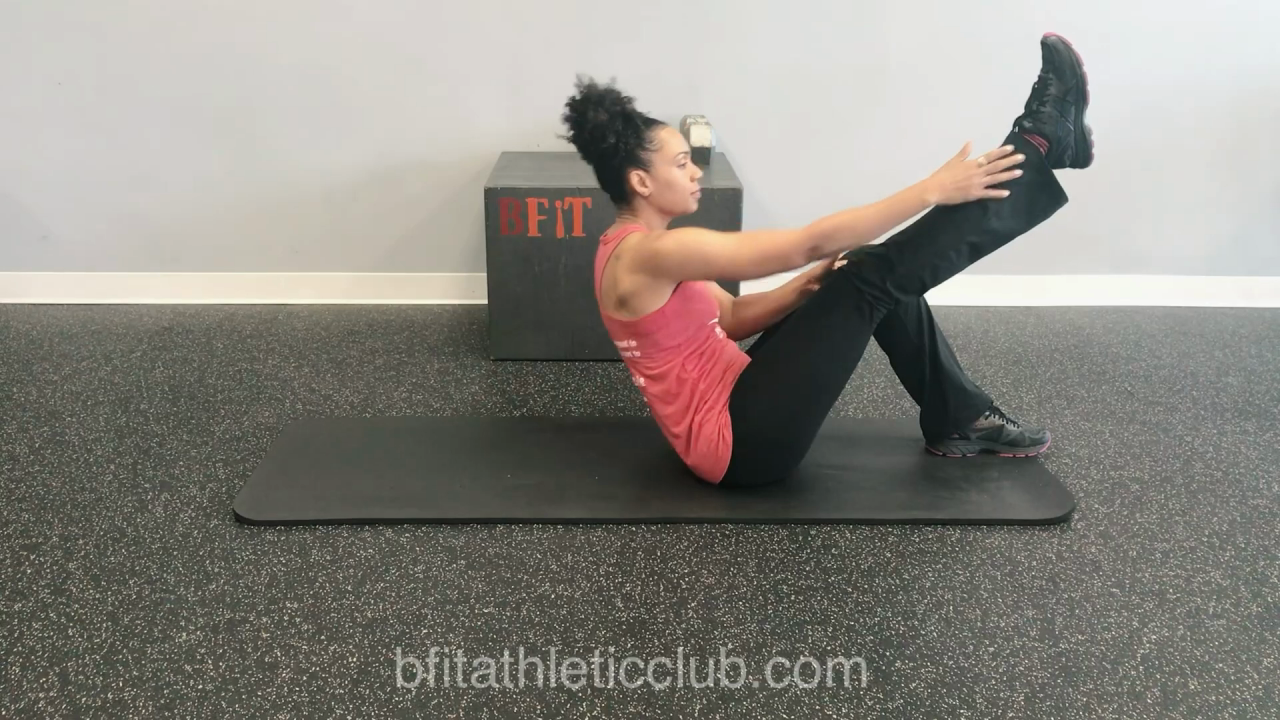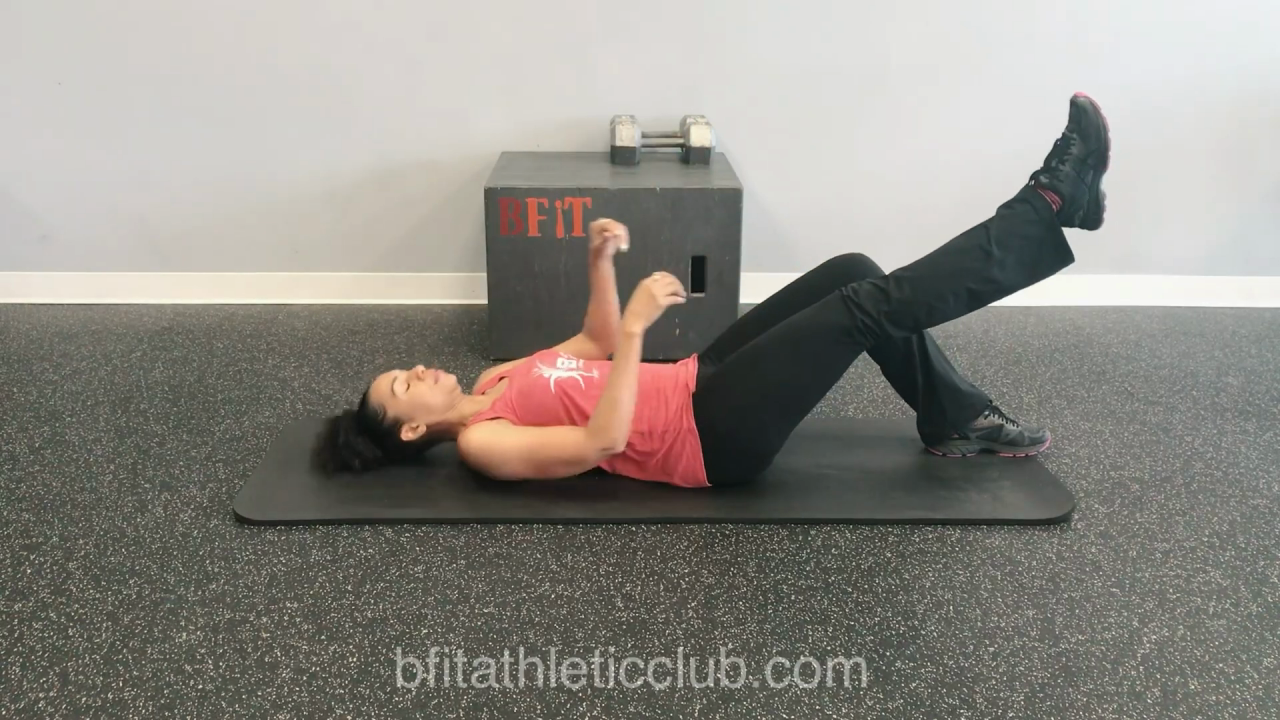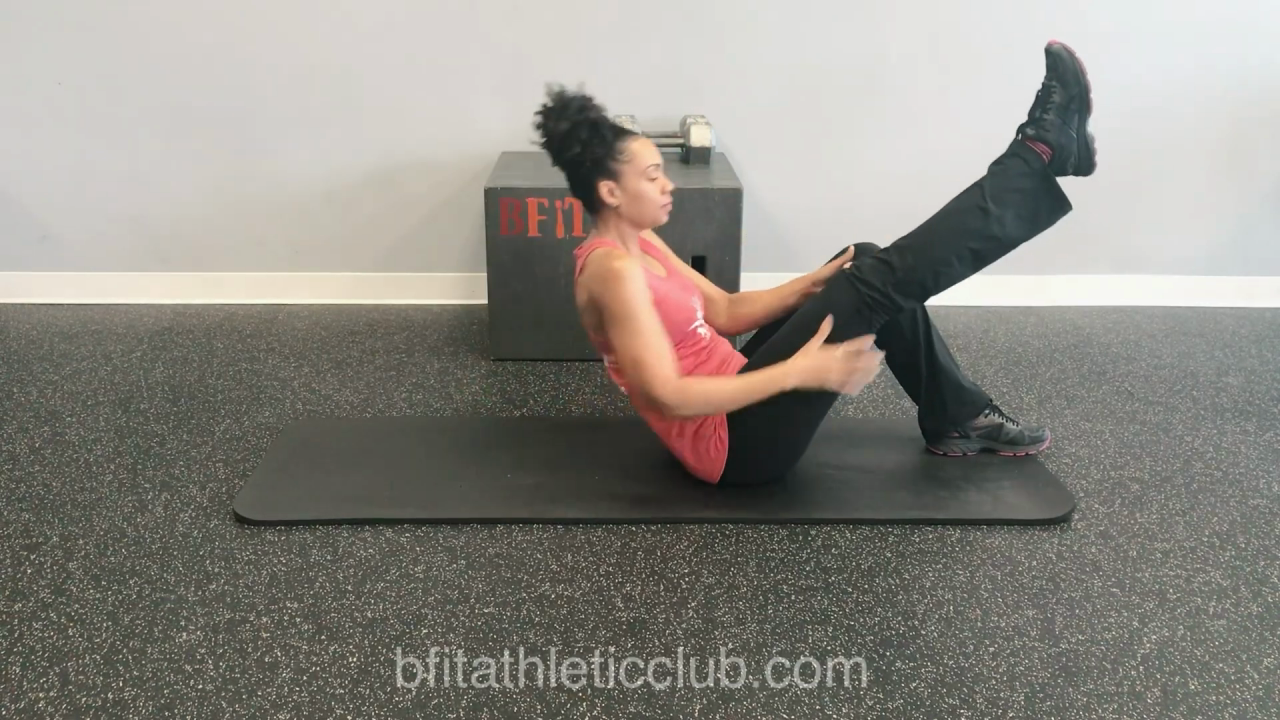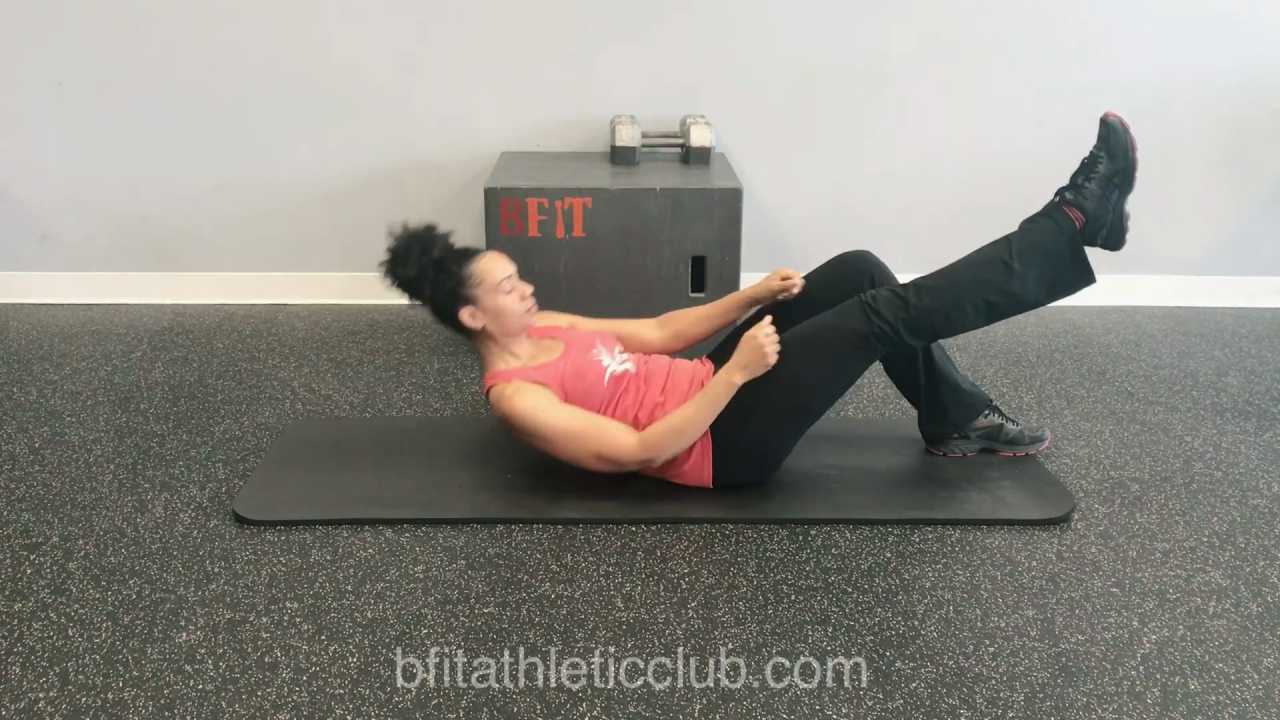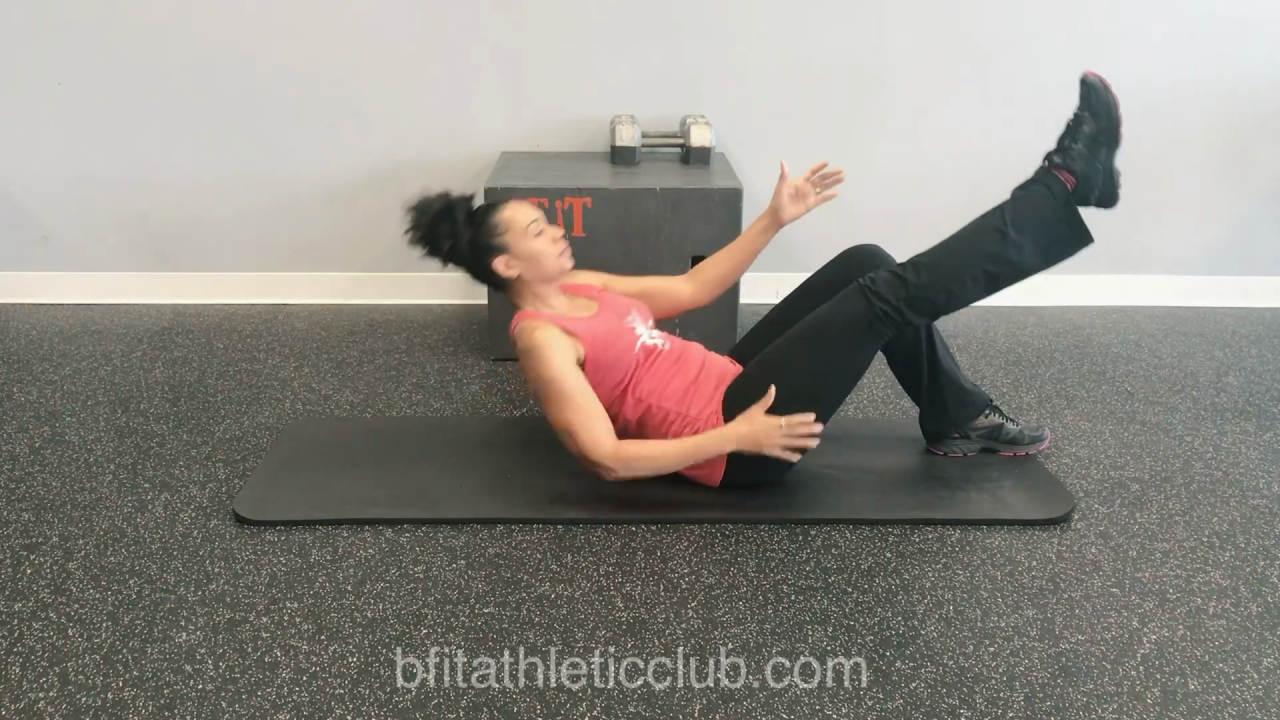
dt=1s
person 1, frame 1
left shoulder: (637, 243)
right shoulder: (652, 253)
right elbow: (813, 241)
left wrist: (806, 287)
right wrist: (933, 190)
left hip: (732, 404)
right hip: (743, 441)
left knee: (878, 275)
right knee: (878, 278)
left ankle: (960, 424)
right ankle: (1038, 145)
person 1, frame 2
left shoulder: (493, 385)
right shoulder: (480, 443)
left elbow: (595, 343)
right elbow: (604, 442)
left wrist: (601, 260)
right wrist: (639, 322)
left hip: (695, 386)
right hip: (711, 438)
left knee: (853, 273)
right knee: (869, 309)
left ankle: (956, 422)
right ankle: (1046, 205)
person 1, frame 3
left shoulder: (635, 245)
right shoulder: (613, 271)
left elbow: (726, 312)
right elbow: (669, 397)
left wrist: (819, 282)
right wrist: (797, 372)
left hip: (736, 395)
right hip: (735, 443)
left knee: (868, 274)
right knee: (881, 282)
left ankle: (958, 423)
right ankle: (1040, 152)
person 1, frame 4
left shoulder: (536, 328)
right shoulder: (514, 394)
left elbow: (656, 333)
right elbow: (643, 450)
left wrist: (751, 295)
right wrist: (738, 371)
left hip: (705, 394)
right hip: (719, 445)
left knee: (858, 272)
right knee: (889, 316)
left ankle: (958, 423)
right ankle: (1073, 221)
person 1, frame 5
left shoulder: (575, 288)
right shoulder: (539, 338)
left elbow: (689, 289)
right elbow: (610, 458)
left wrist: (771, 220)
right wrist: (735, 437)
left hip: (733, 387)
right hip: (731, 450)
left knee: (865, 264)
right knee: (890, 296)
left ankle: (958, 422)
right ankle: (1062, 185)
